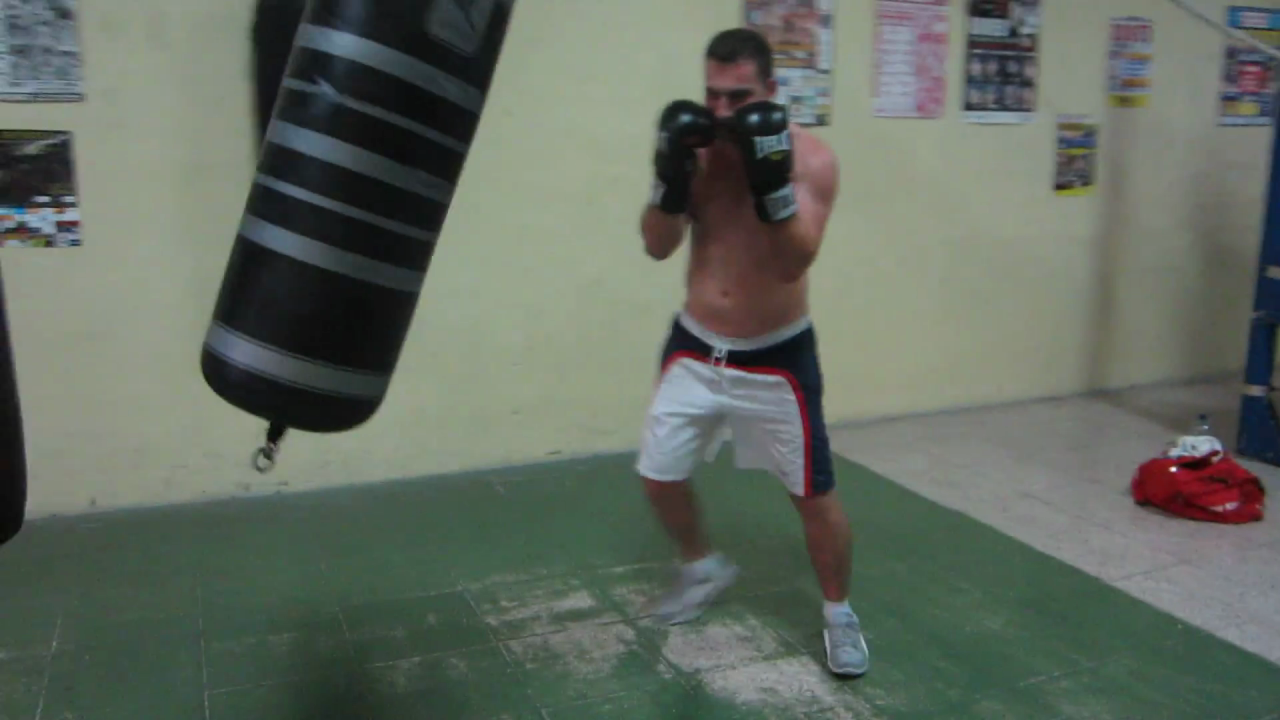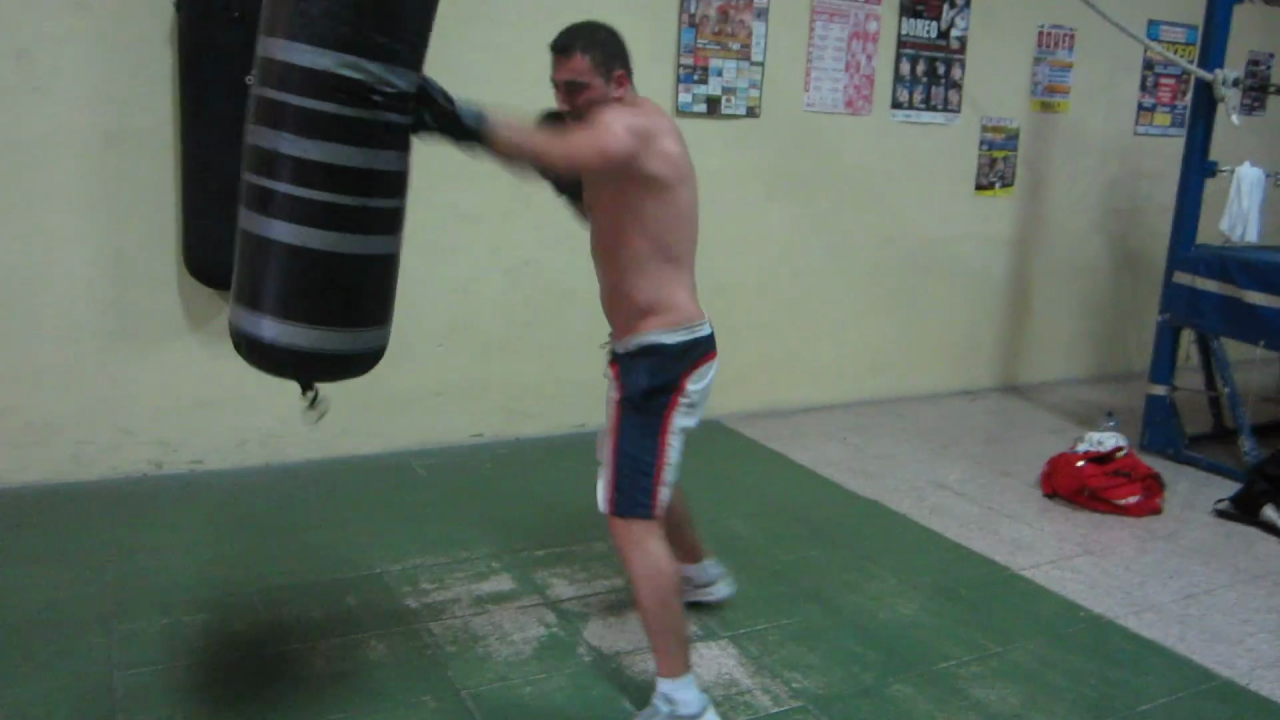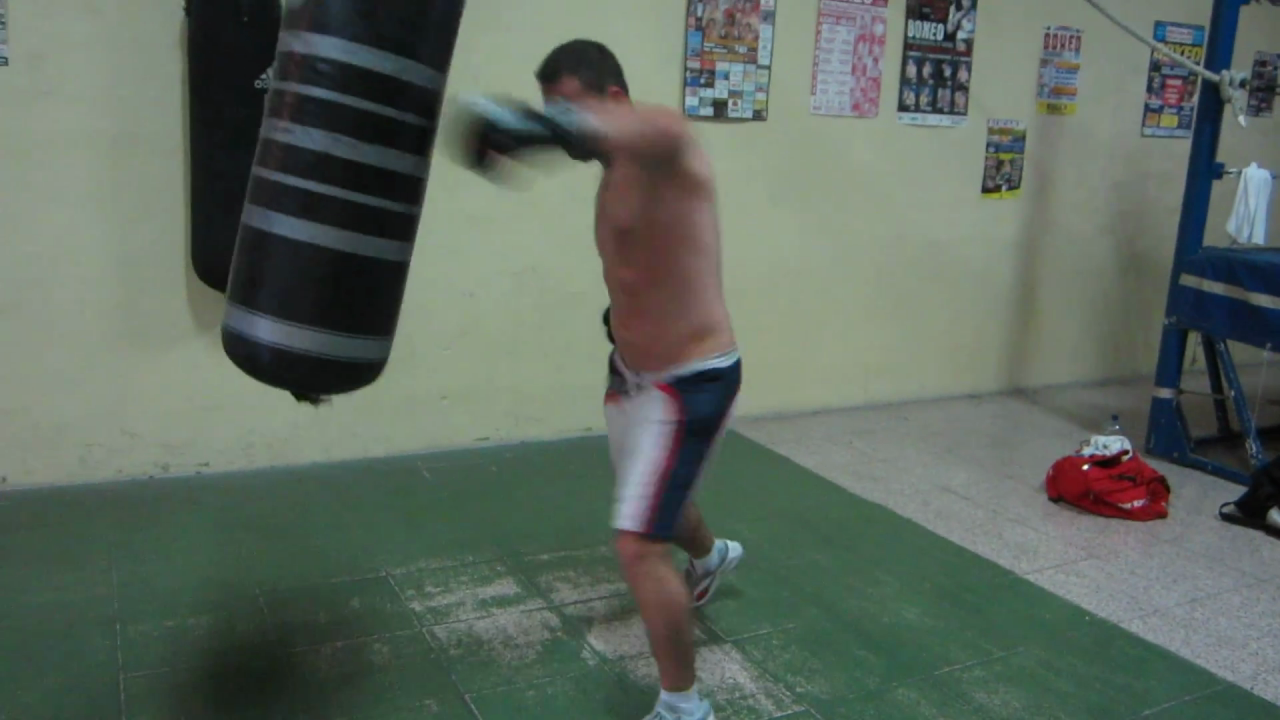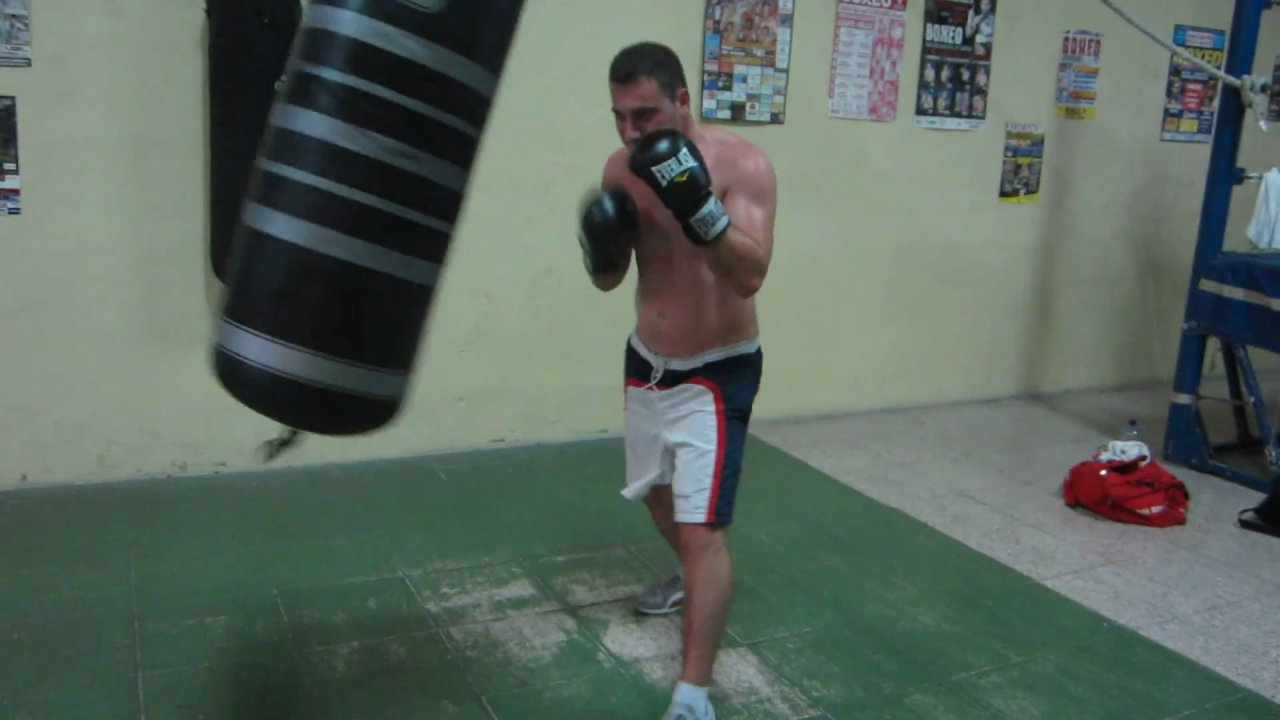
dt=0.5s
person 1, frame 1
left shoulder: (812, 155)
right shoulder: (695, 143)
left elbow: (793, 264)
right elbow: (657, 246)
left wrist: (773, 181)
right wrist: (670, 173)
left hip: (777, 355)
right hip: (697, 345)
left knee: (813, 495)
right knee: (659, 478)
left ankle: (838, 612)
right ankle: (704, 567)
person 1, frame 2
left shoulder: (637, 126)
right shoulder: (605, 135)
left elbow: (558, 151)
left wrist: (459, 116)
right wrist: (565, 176)
left hip: (665, 354)
right hip: (650, 348)
left knee: (628, 521)
right knee: (643, 480)
right ankle: (702, 574)
person 1, frame 3
left shoulder: (668, 146)
right shoulder: (626, 167)
left elbow: (655, 128)
left wrist: (534, 123)
left hip: (693, 384)
right hip: (637, 375)
left knee: (636, 548)
right knee: (652, 498)
right ankle: (712, 557)
person 1, frame 4
left shoulder: (743, 163)
right shoulder: (624, 166)
left elbow: (749, 277)
right elbow: (607, 277)
left wrist: (698, 202)
right wrist: (600, 241)
left hip: (719, 373)
right hip: (647, 362)
left knee: (704, 528)
right knee: (655, 491)
right ankle: (691, 578)
